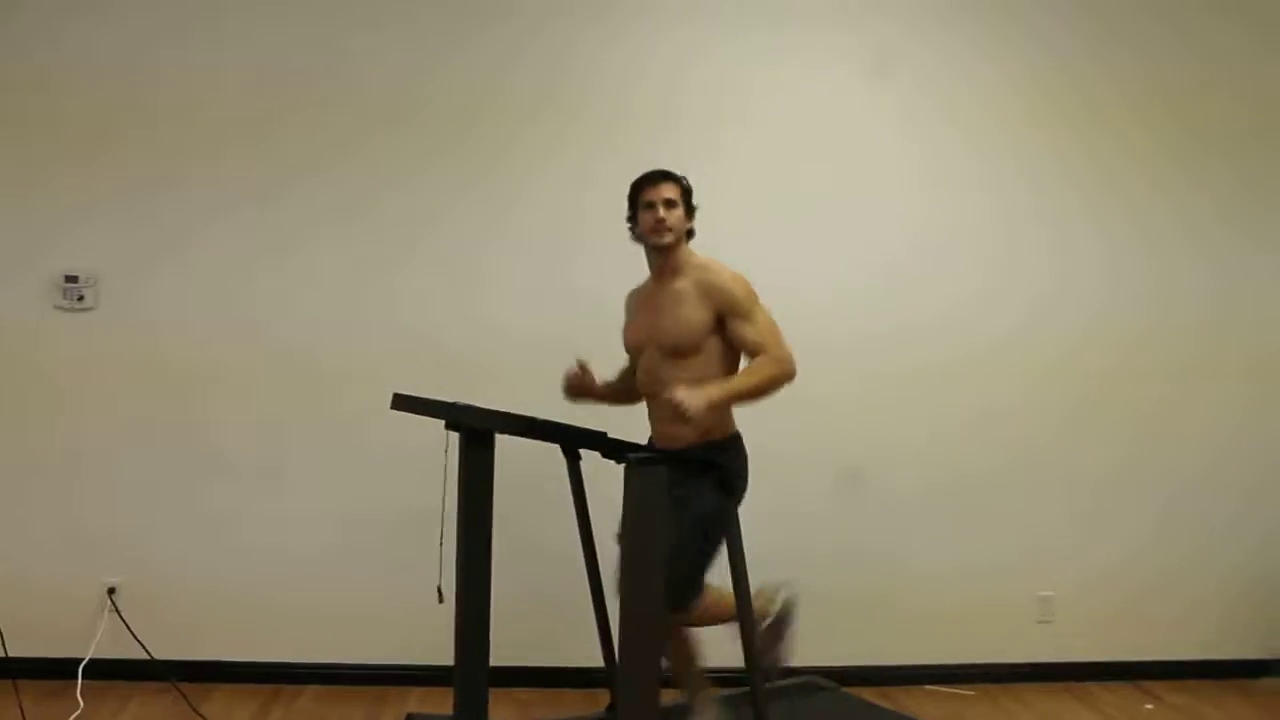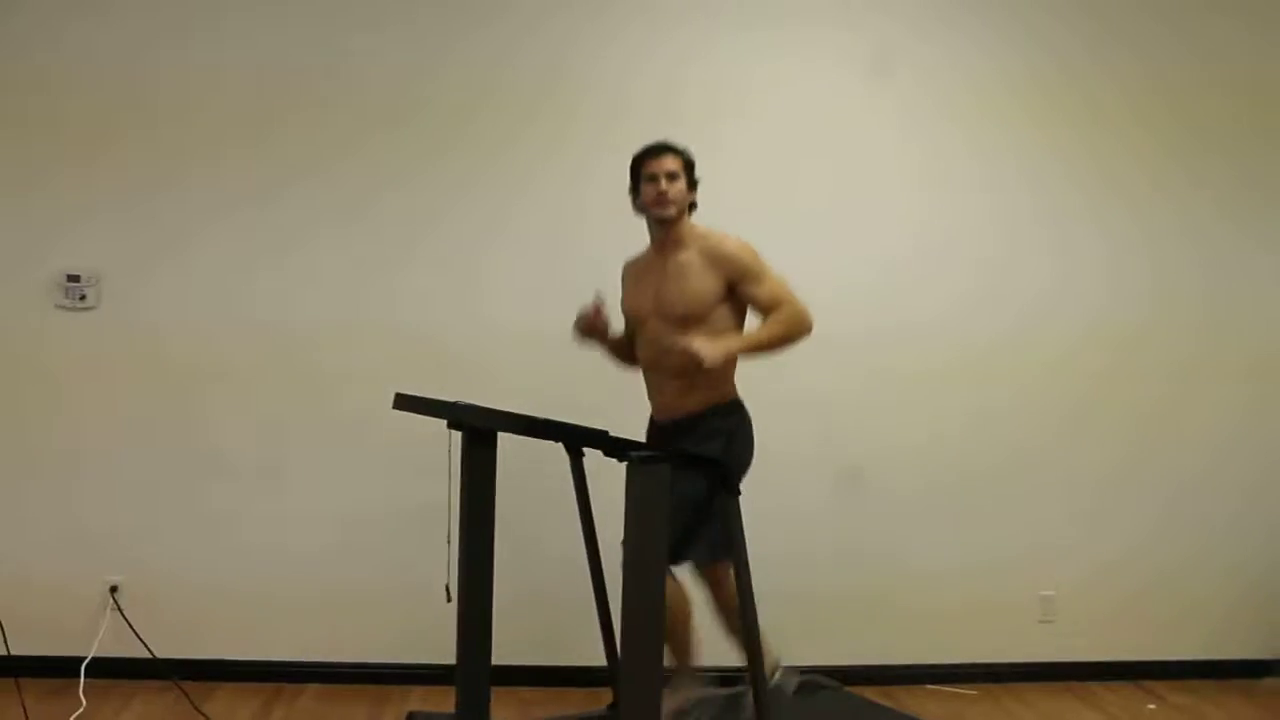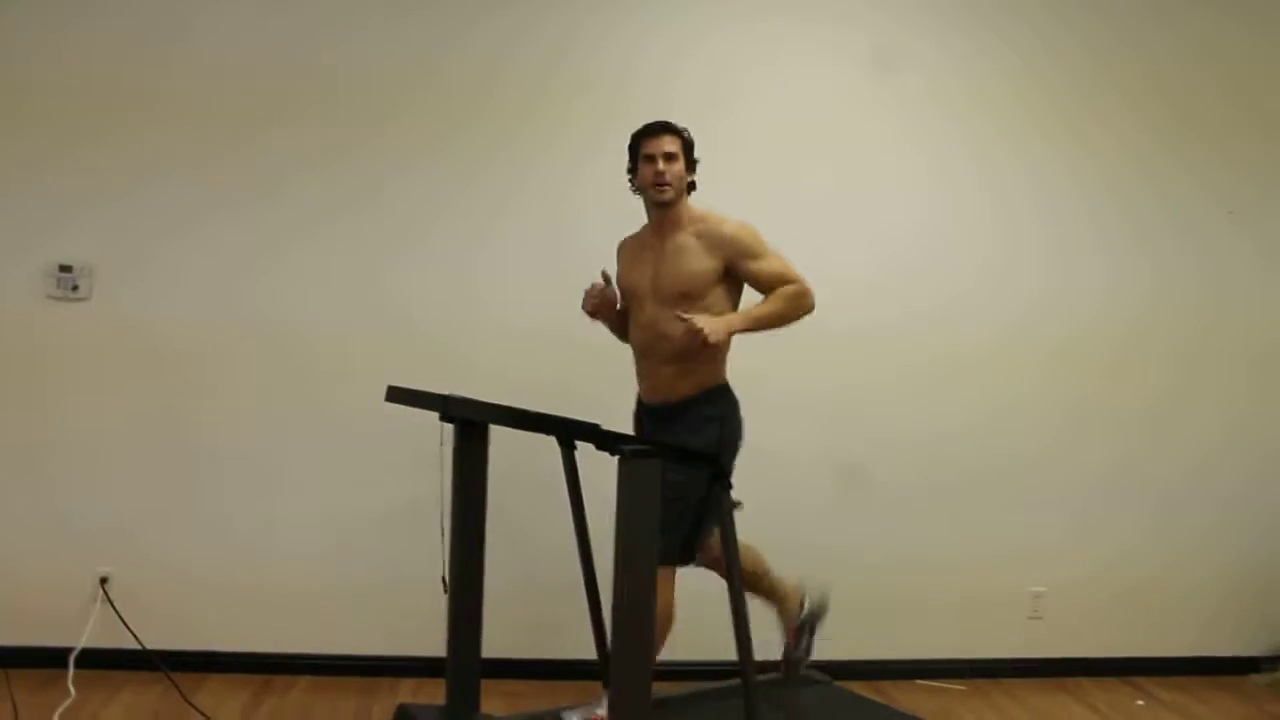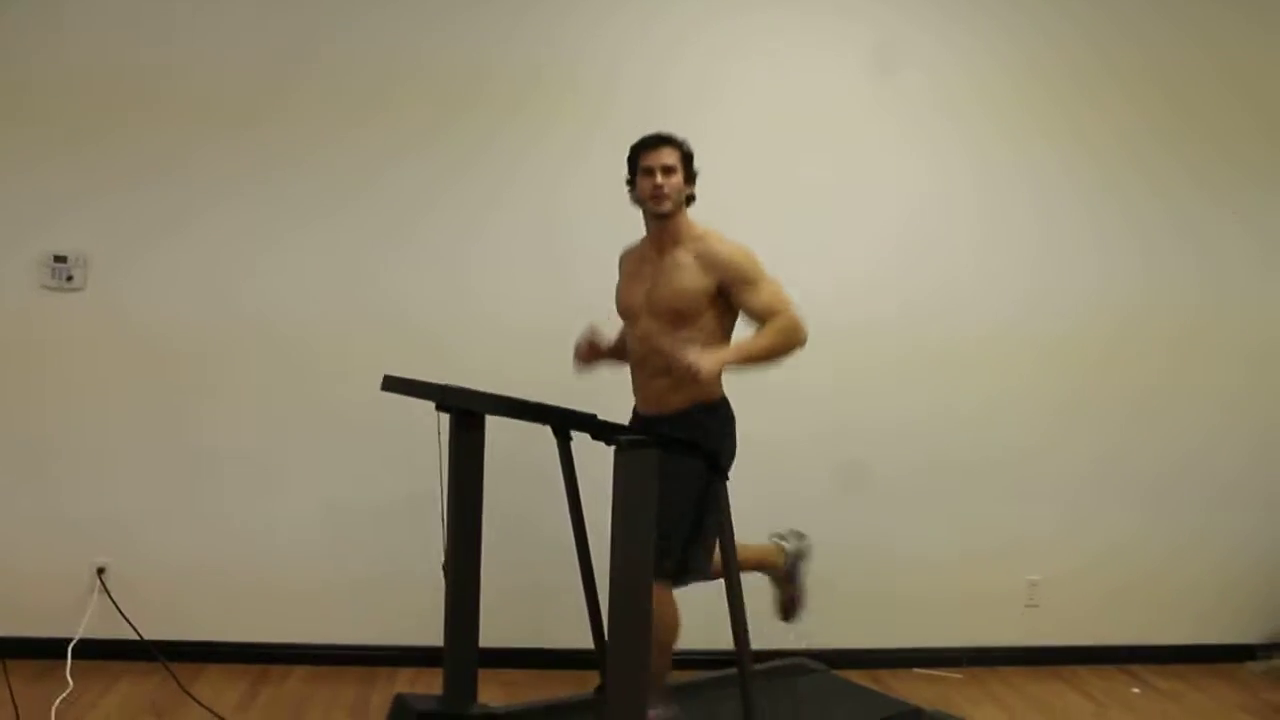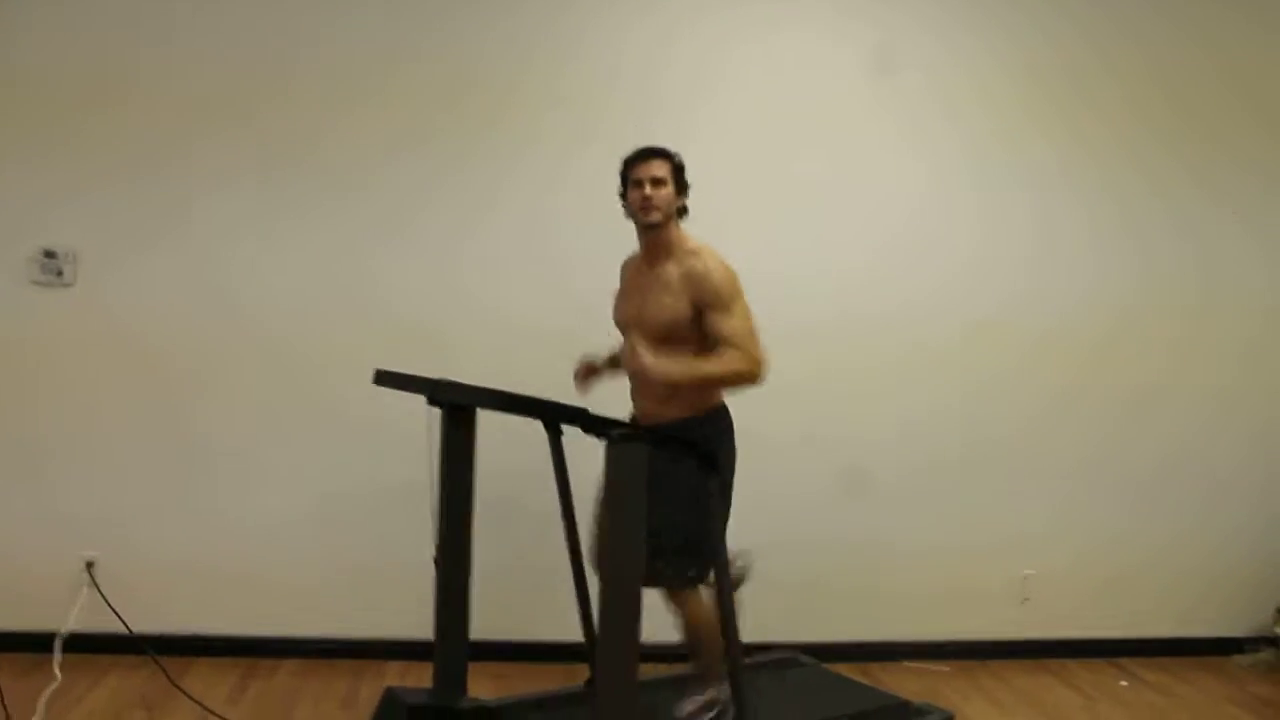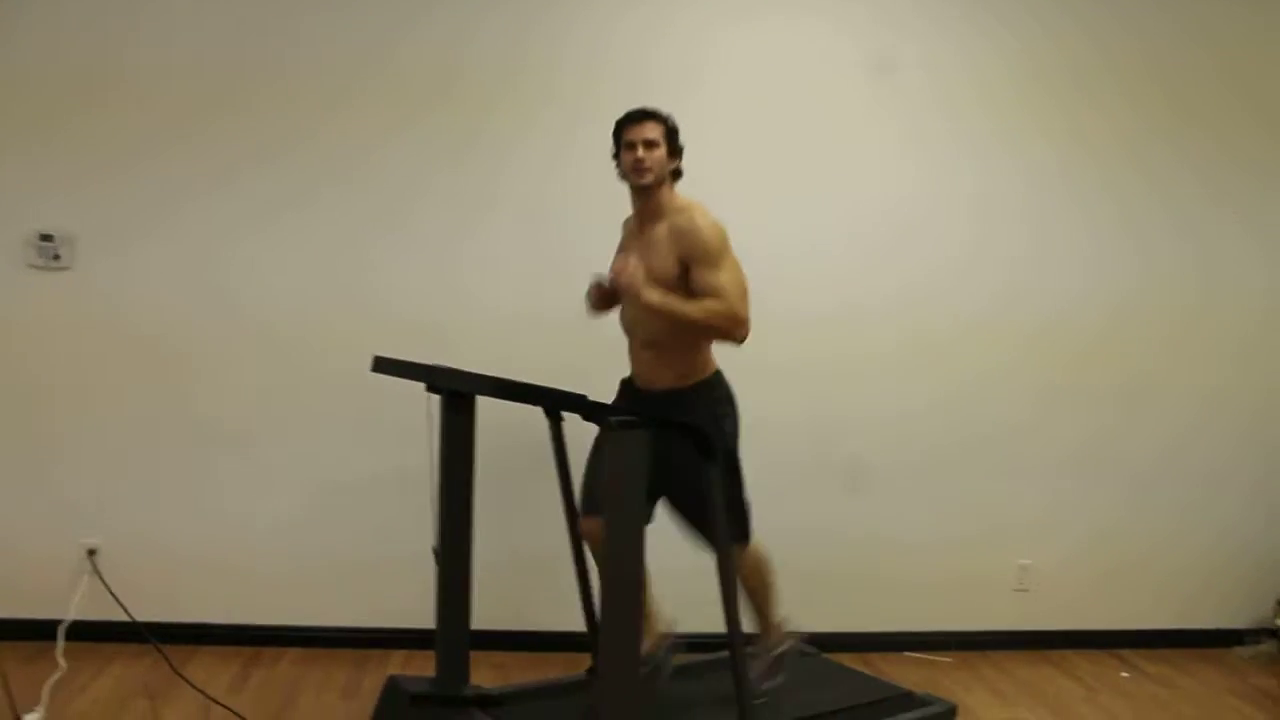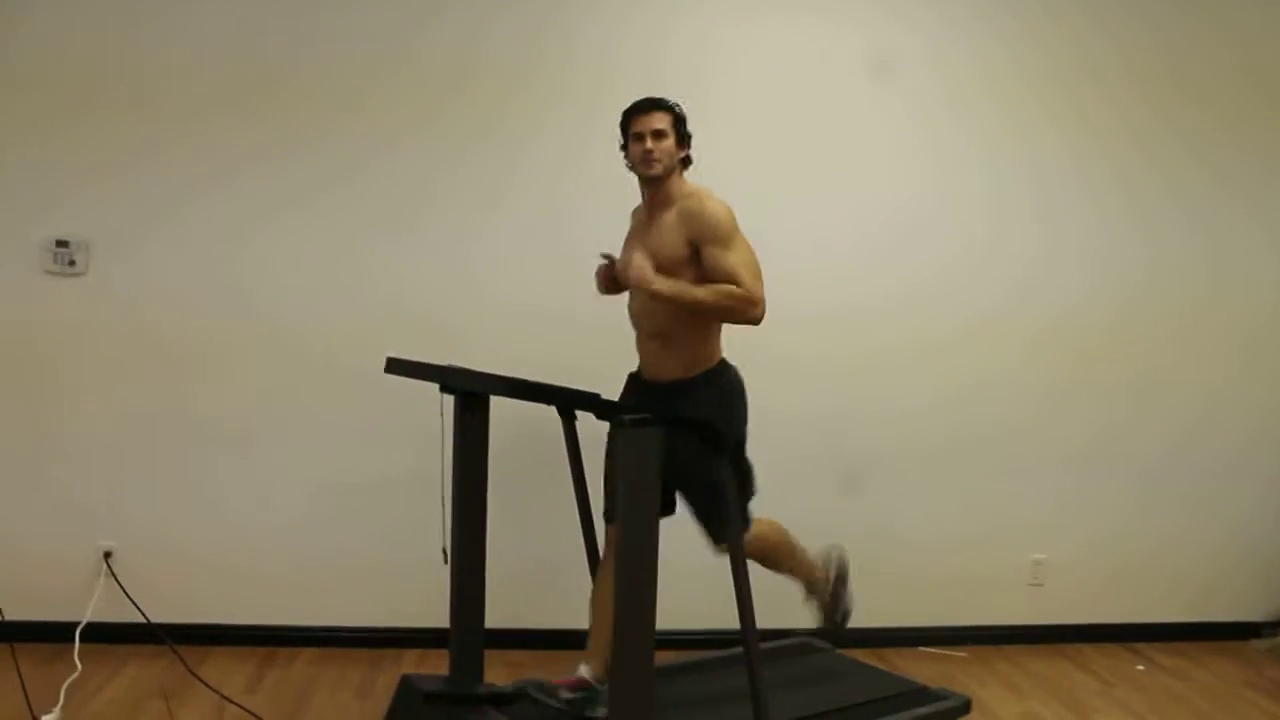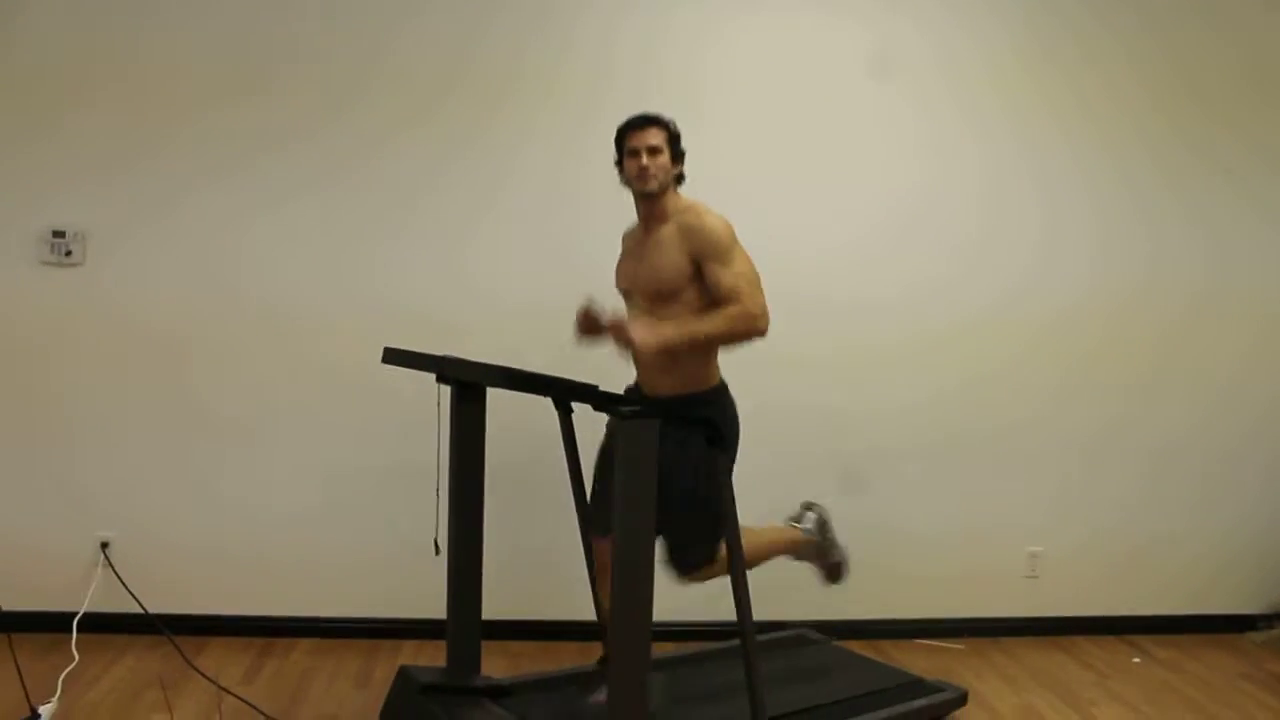
dt=0.1s
person 1, frame 1
left shoulder: (718, 284)
right shoulder: (637, 300)
left elbow: (781, 363)
left wrist: (712, 396)
right wrist: (596, 390)
left hip: (710, 464)
right hip: (657, 460)
left knee: (658, 601)
right knee: (662, 598)
left ankle: (764, 608)
person 1, frame 2
left shoulder: (725, 254)
right shoulder: (634, 271)
left elbow: (797, 318)
left wrist: (728, 345)
right wrist: (603, 334)
left hip: (717, 432)
right hip: (665, 435)
right knee: (709, 566)
left ankle: (685, 684)
right ankle: (766, 670)
person 1, frame 3
left shoulder: (723, 236)
right shoulder: (629, 250)
left elbow: (800, 293)
left wrist: (725, 320)
right wrist: (605, 313)
left hip: (705, 418)
right hip: (652, 416)
left knee: (649, 556)
right knee: (696, 545)
right ankle: (796, 607)
person 1, frame 4
left shoulder: (718, 254)
right shoulder: (630, 259)
left elbow: (790, 329)
left wrist: (721, 357)
right wrist: (601, 348)
left hip: (699, 427)
right hip: (645, 424)
left knee: (650, 574)
right knee: (684, 558)
right ankle: (778, 553)
person 1, frame 5
left shoulder: (707, 272)
right shoulder: (630, 269)
left elbow: (749, 365)
left wrist: (668, 372)
right wrist: (608, 364)
left hip: (696, 439)
right hip: (640, 434)
left knee: (678, 583)
right ankle: (718, 570)
person 1, frame 6
left shoulder: (696, 227)
right shoulder: (632, 226)
left elbow: (736, 322)
left wrist: (648, 296)
right wrist: (613, 296)
left hip: (696, 403)
right hip: (637, 396)
left knee: (725, 540)
right knee: (594, 524)
left ankle: (772, 639)
right ankle: (648, 634)
person 1, frame 7
left shoulder: (707, 212)
right shoulder: (641, 216)
left elbow: (752, 304)
left wrist: (657, 285)
right wrist: (619, 282)
left hip: (704, 398)
right hip: (645, 391)
left knee: (730, 532)
right knee: (618, 534)
left ankle: (824, 574)
person 1, frame 8
left shoulder: (704, 229)
right shoulder: (632, 240)
left elbow: (753, 315)
left wrist: (663, 335)
right wrist: (613, 325)
left hip: (699, 412)
right hip: (643, 406)
left knee: (696, 562)
right knee: (606, 544)
left ankle: (802, 533)
